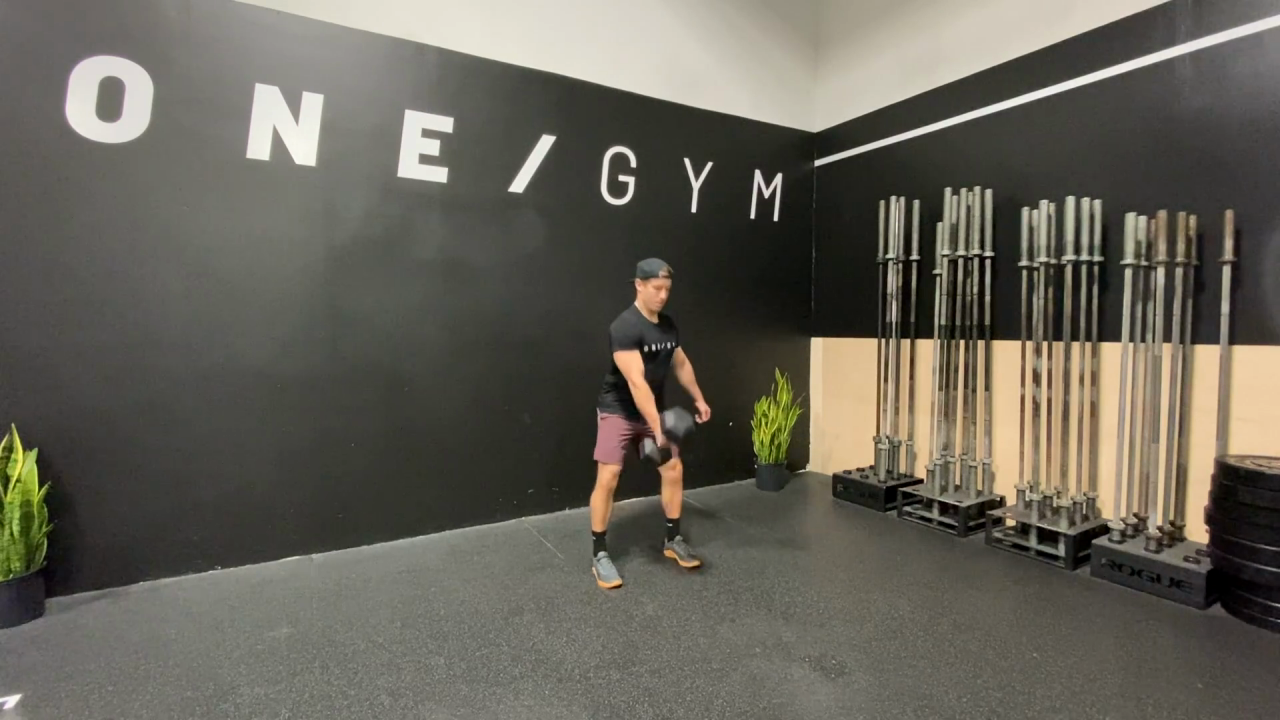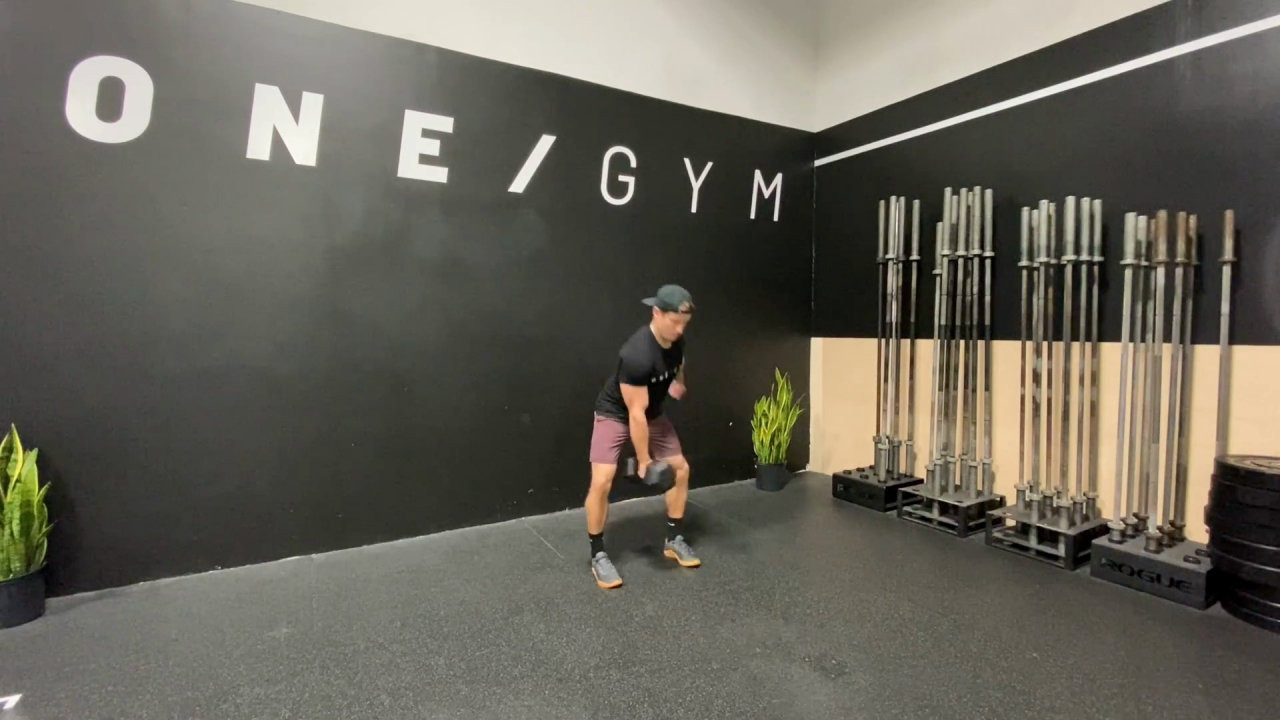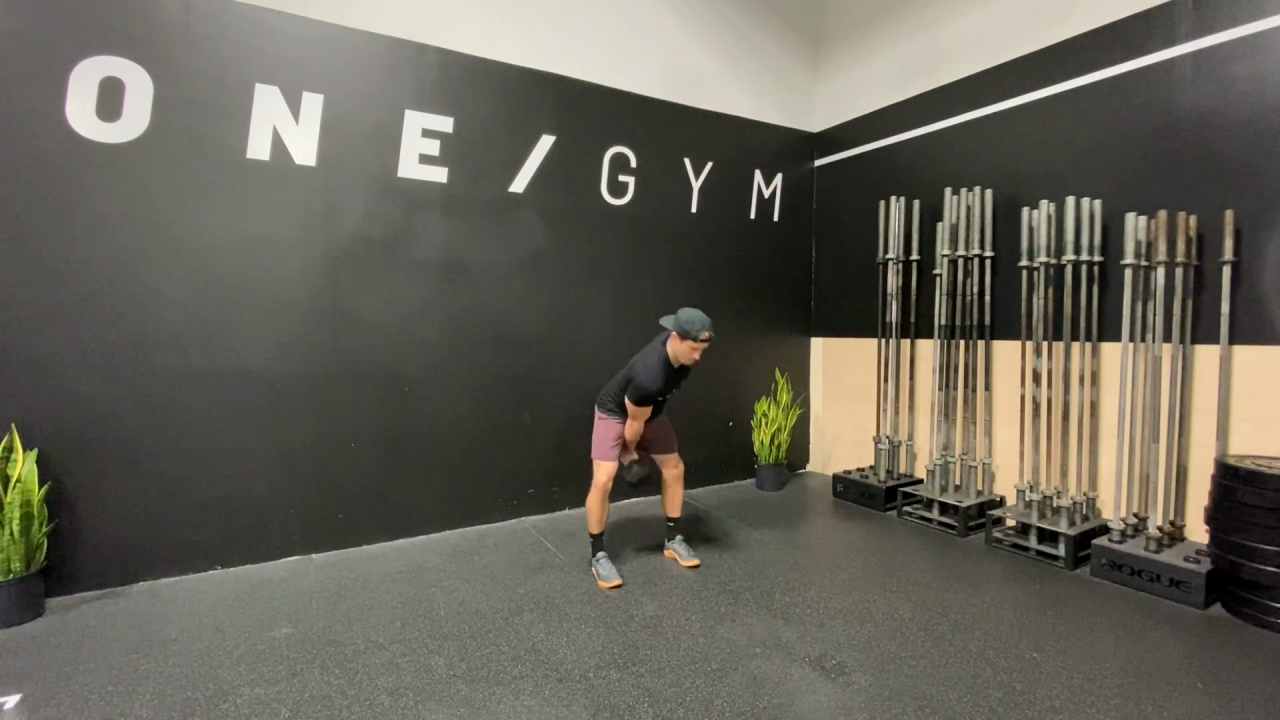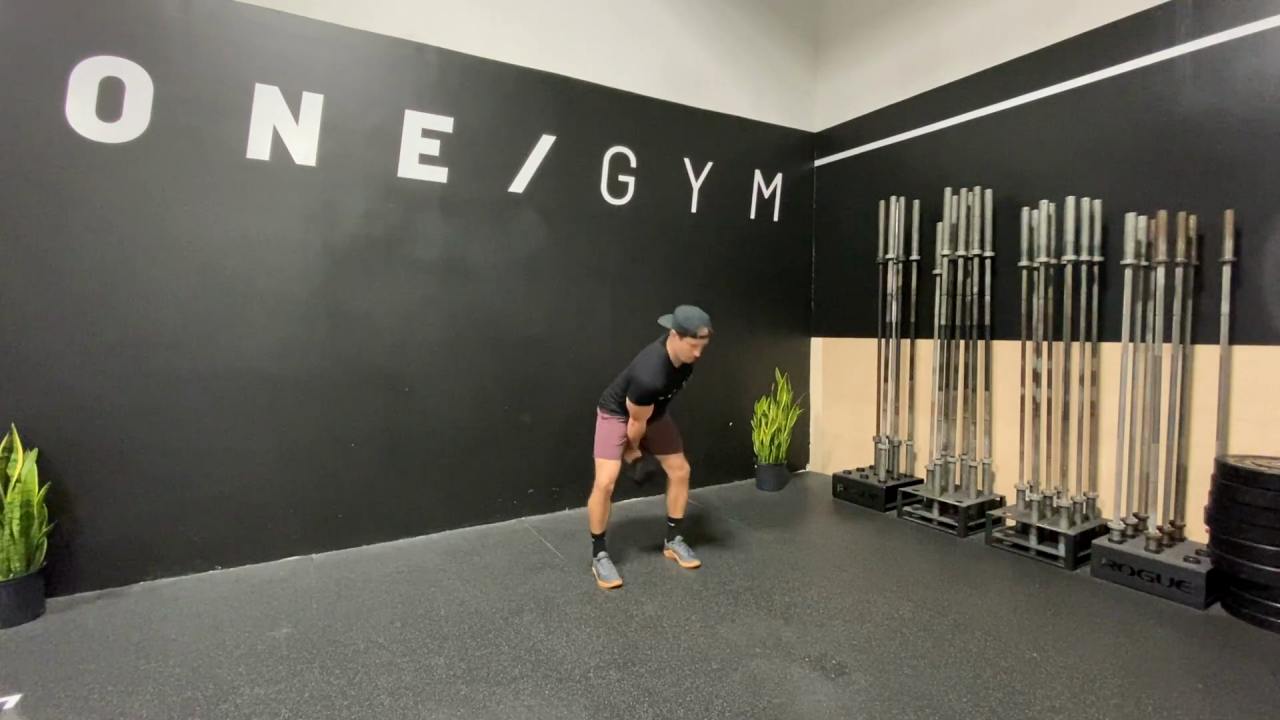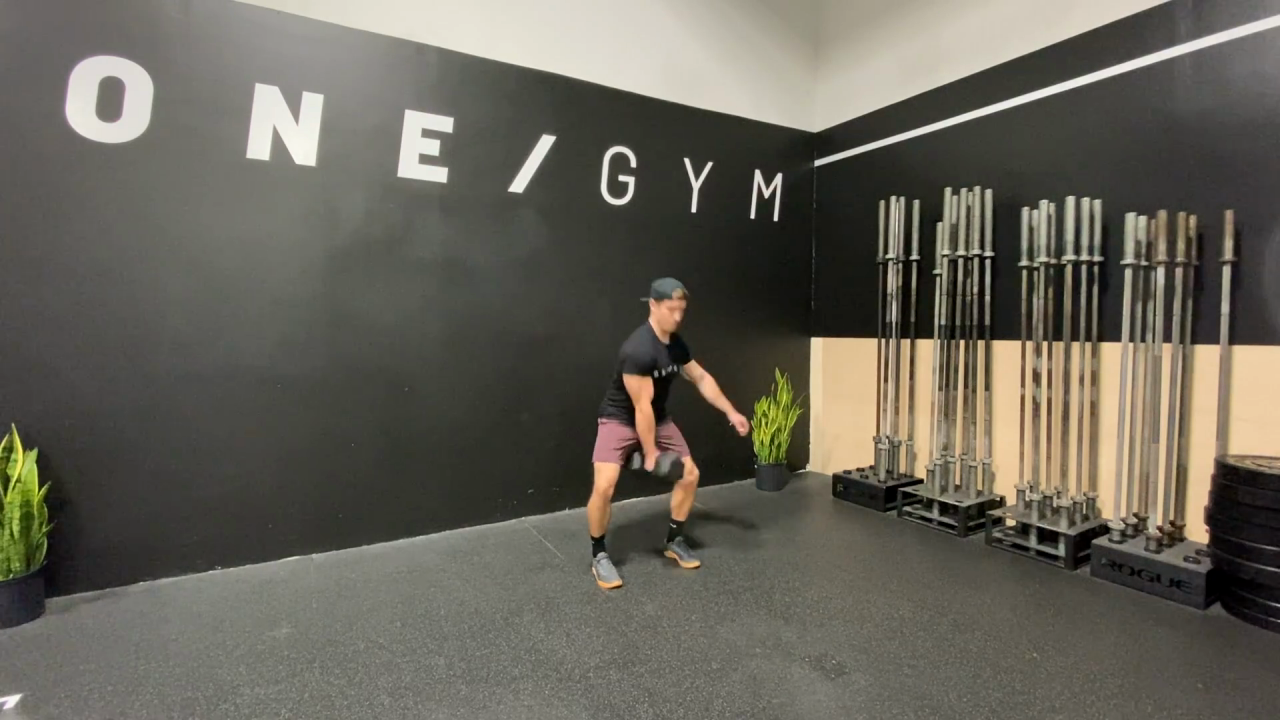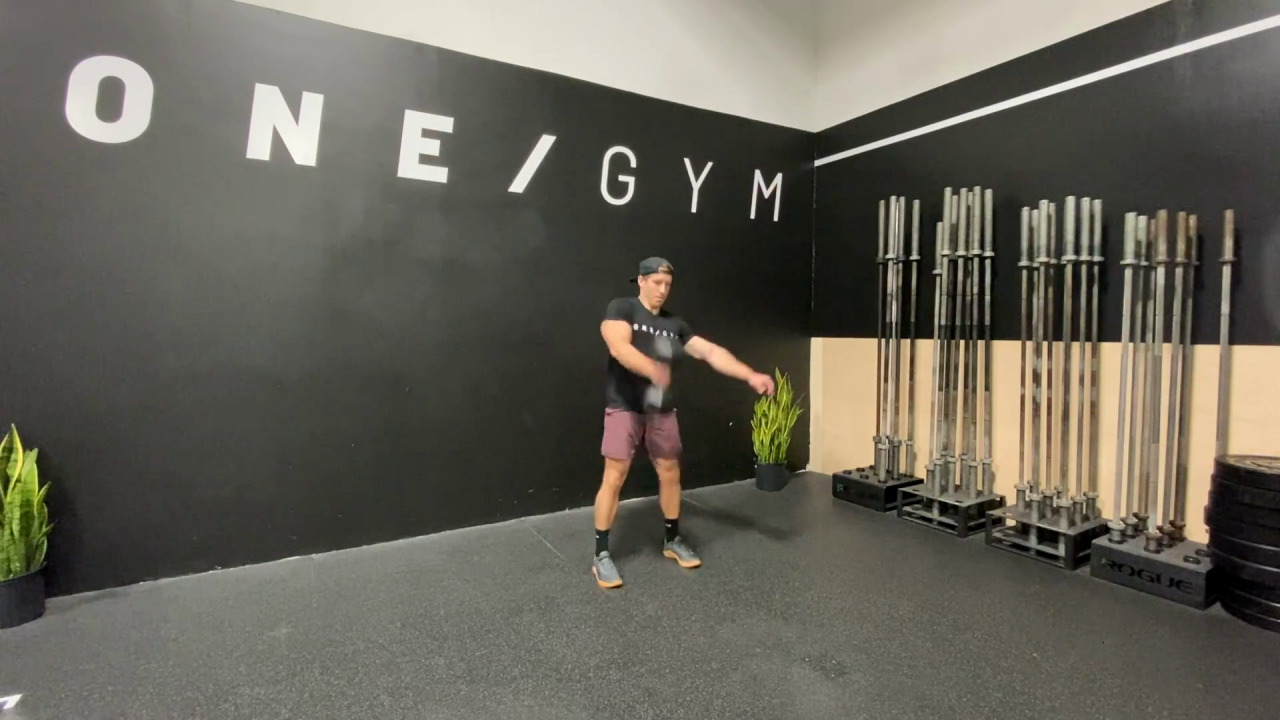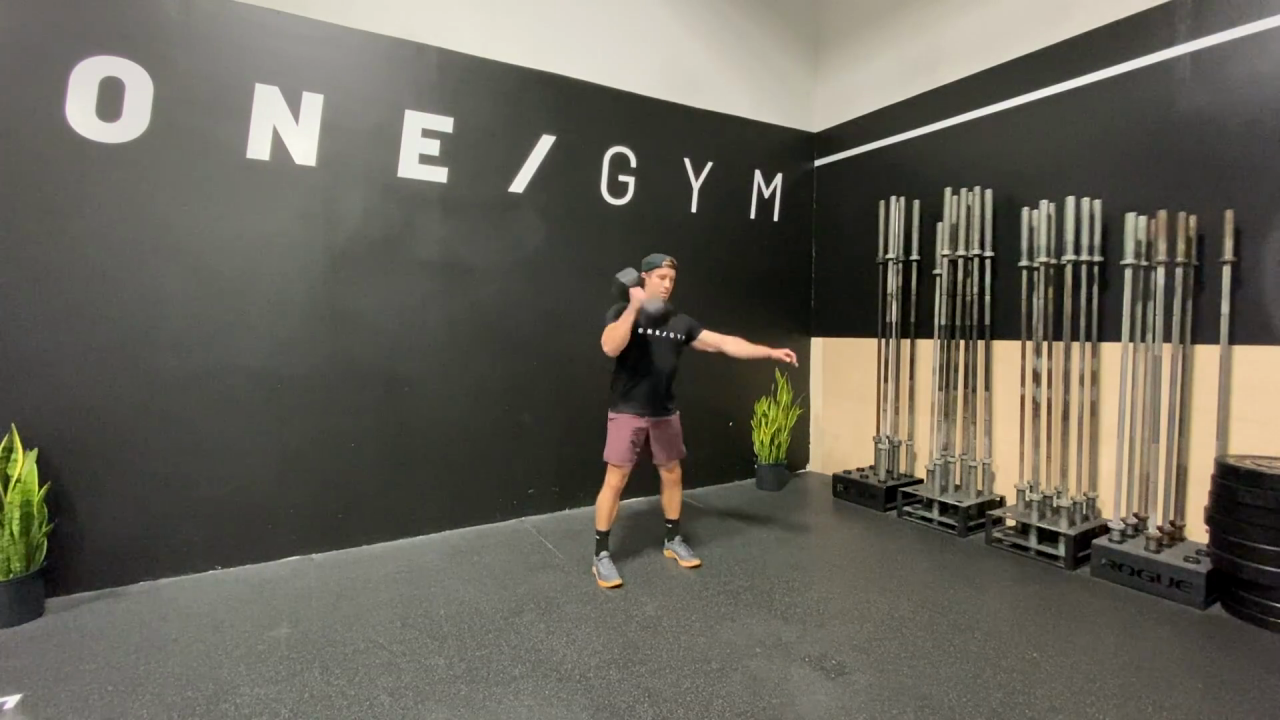
dt=0.2s
person 1, frame 1
left shoulder: (668, 325)
right shoulder: (625, 327)
left elbow: (681, 363)
right elbow: (636, 382)
left wrist: (698, 398)
right wrist: (657, 428)
left hip: (655, 413)
right hip: (618, 412)
left knee: (673, 472)
right knee: (607, 481)
left ankle: (673, 540)
right ankle: (599, 555)
person 1, frame 2
left shoulder: (675, 339)
right shoulder: (637, 355)
right elbow: (635, 414)
left wrist: (679, 384)
right wrist: (643, 461)
left hip: (653, 415)
right hip: (614, 415)
left knee: (680, 469)
right knee: (601, 483)
left ankle: (673, 539)
right ankle: (598, 555)
person 1, frame 3
left shoulder: (682, 350)
right shoulder: (649, 375)
right elbow: (634, 423)
right wrist: (628, 451)
left hip: (651, 412)
right hip: (614, 413)
left knee: (675, 470)
right knee: (603, 482)
left ankle: (673, 540)
right ankle: (598, 555)
person 1, frame 4
left shoulder: (683, 349)
right shoulder: (650, 375)
right elbow: (637, 422)
right wrist: (632, 450)
left hip: (655, 414)
right hip: (618, 415)
left knee: (680, 471)
right knee: (605, 482)
left ankle: (673, 540)
right ankle: (599, 555)
person 1, frame 5
left shoulder: (677, 344)
right shoulder: (638, 349)
left elbow: (701, 379)
right elbow: (642, 407)
left wrist: (730, 412)
right wrist: (650, 453)
left hip: (657, 419)
right hip: (619, 421)
left knee: (690, 476)
right knee: (604, 486)
left ankle: (674, 541)
right ankle: (600, 555)
person 1, frame 6
left shoulder: (674, 324)
right shoulder: (621, 309)
left elbow: (710, 353)
right elbow: (619, 348)
left wrist: (750, 376)
right wrist: (652, 369)
left hip: (661, 408)
right hip: (624, 408)
left knee: (670, 475)
right knee: (614, 478)
left ankle: (672, 541)
right ankle: (601, 554)
person 1, frame 7
left shoulder: (680, 321)
right shoulder: (623, 312)
left elbow: (723, 344)
right elbow: (611, 347)
left wrist: (770, 352)
right wrist: (634, 307)
left hip: (664, 413)
right hip: (627, 412)
left knee: (672, 476)
right knee: (616, 482)
left ankle: (672, 540)
right ankle: (601, 554)
